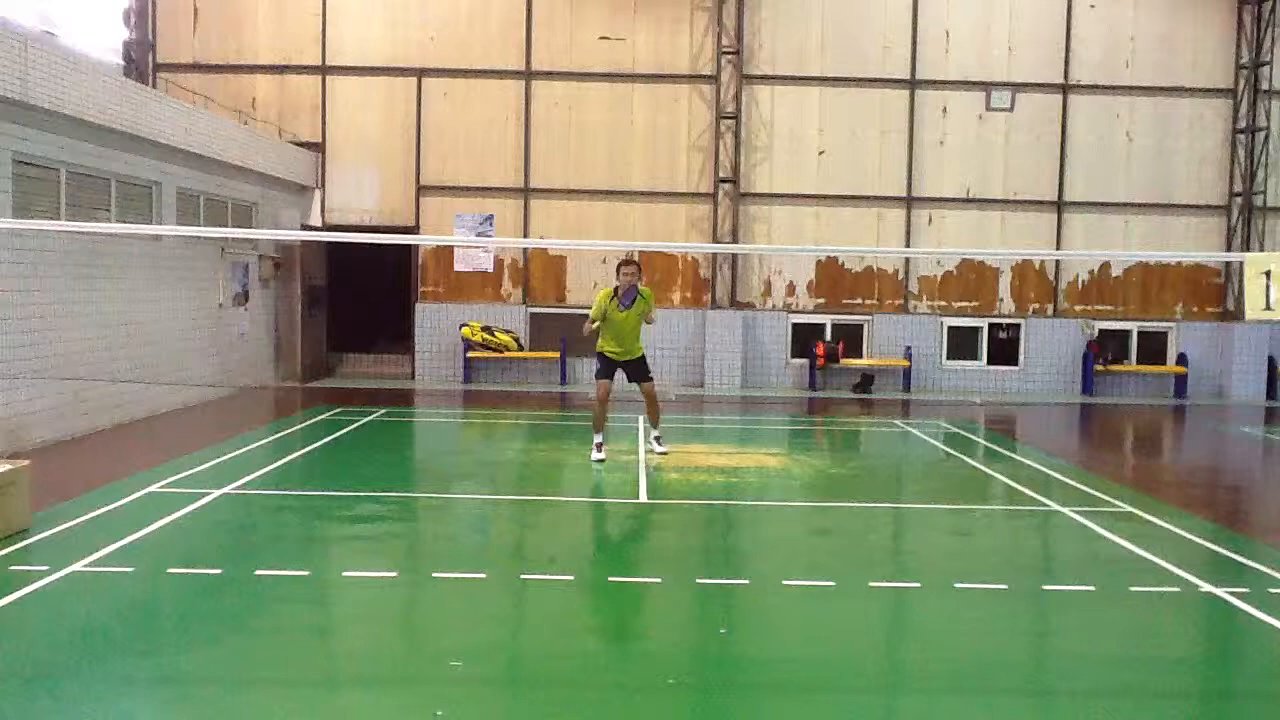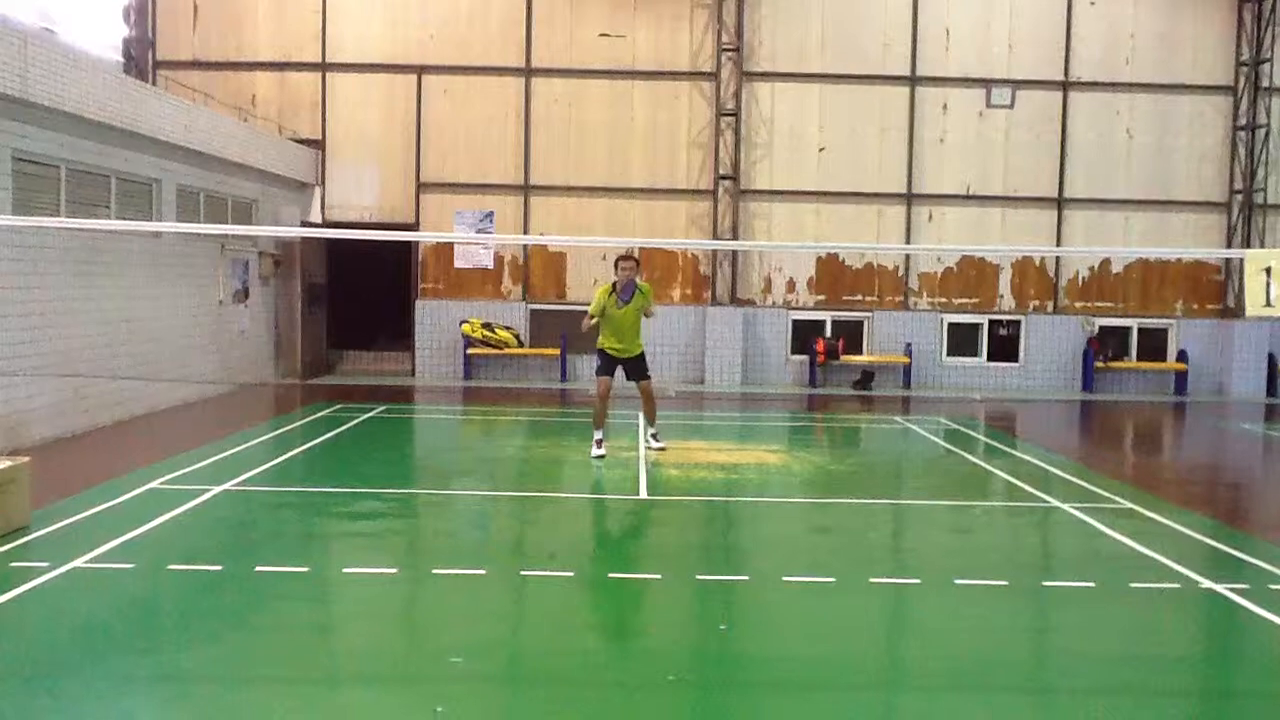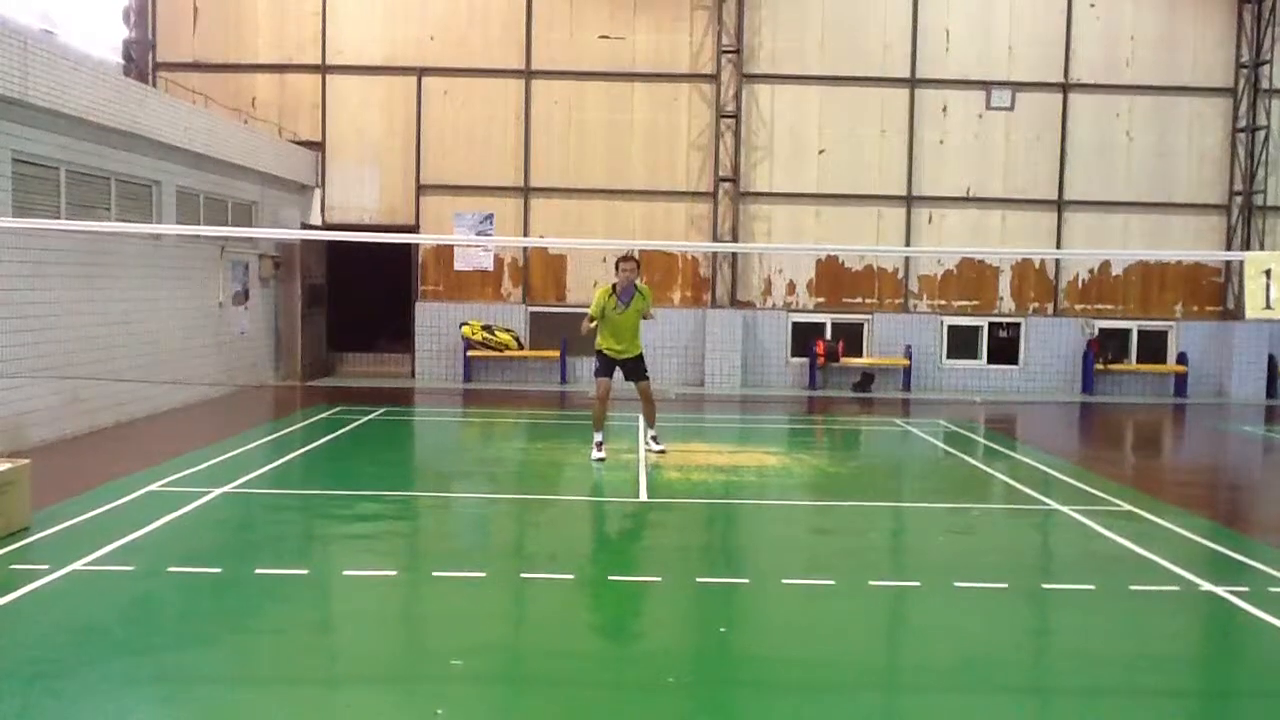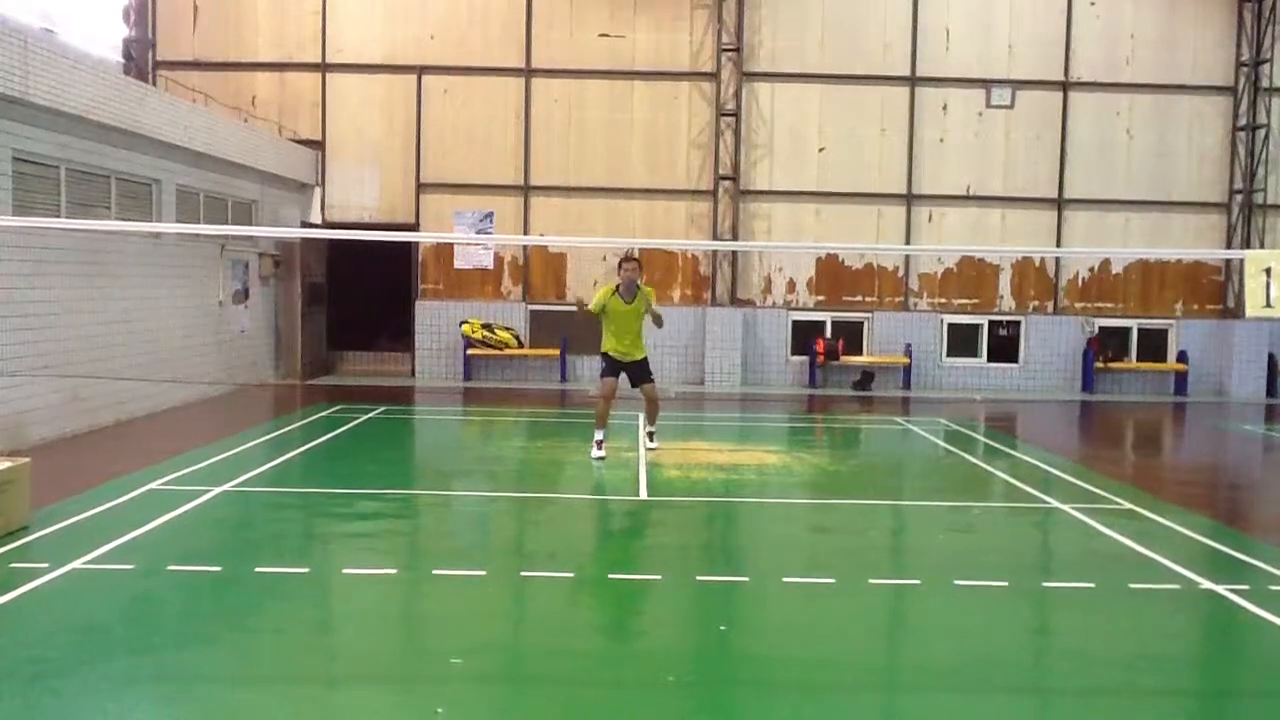
dt=0.3s
person 1, frame 1
left shoulder: (646, 295)
right shoulder: (605, 297)
right elbow: (591, 322)
left wrist: (649, 318)
right wrist: (589, 327)
left hip: (634, 353)
right hip: (607, 352)
left knee: (651, 394)
right knee: (602, 395)
left ankle: (654, 436)
right ankle: (598, 443)
person 1, frame 2
left shoulder: (645, 290)
right shoulder: (603, 293)
right elbow: (590, 318)
left wrist: (649, 312)
right wrist: (588, 323)
left hip: (634, 350)
right hip: (607, 349)
left knee: (648, 392)
right knee: (603, 392)
left ankle: (651, 434)
right ankle: (598, 439)
person 1, frame 3
left shoulder: (644, 292)
right shoulder: (603, 294)
right elbow: (590, 319)
left wrist: (647, 314)
right wrist: (587, 326)
left hip: (633, 351)
right hip: (606, 350)
left knee: (647, 394)
right knee: (602, 393)
left ankle: (651, 437)
right ankle: (597, 442)
person 1, frame 4
left shoulder: (647, 294)
right shoulder: (606, 293)
left elbow: (659, 325)
right elbow: (590, 313)
left wrist: (654, 311)
left hip: (637, 354)
right hip: (612, 353)
left knee: (652, 397)
right knee: (606, 393)
left ankle: (649, 431)
right ankle: (598, 440)
